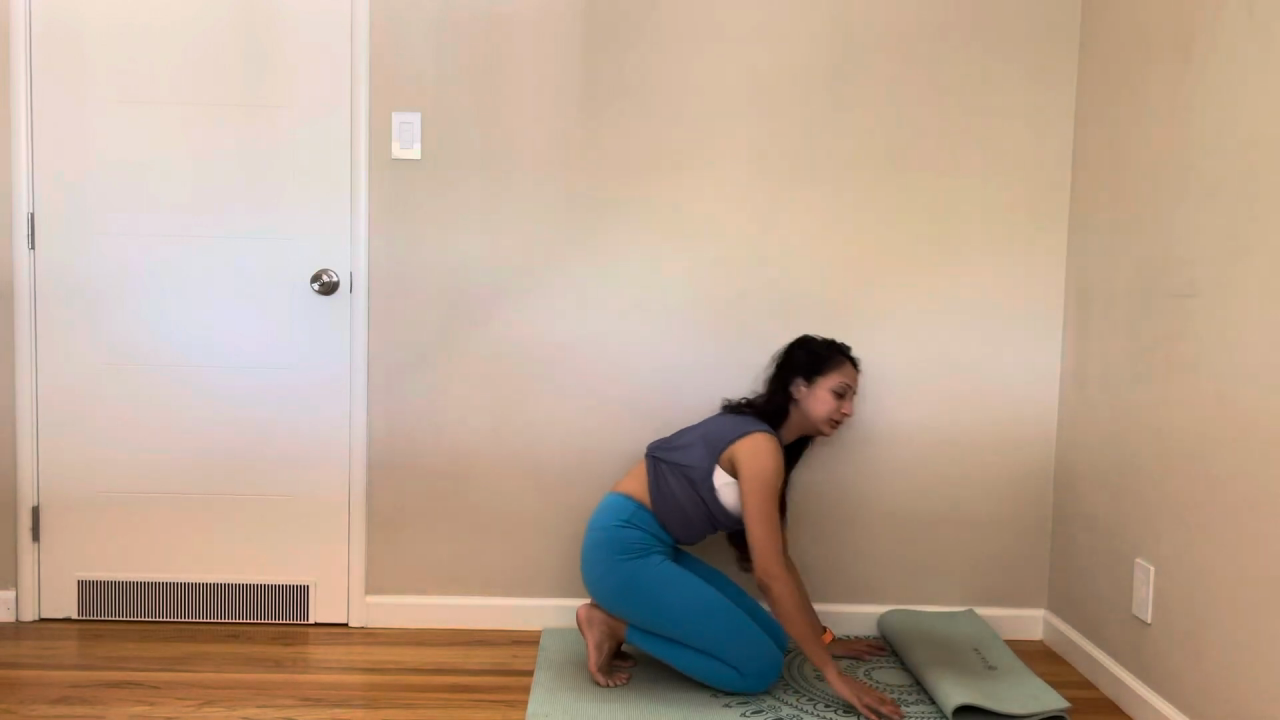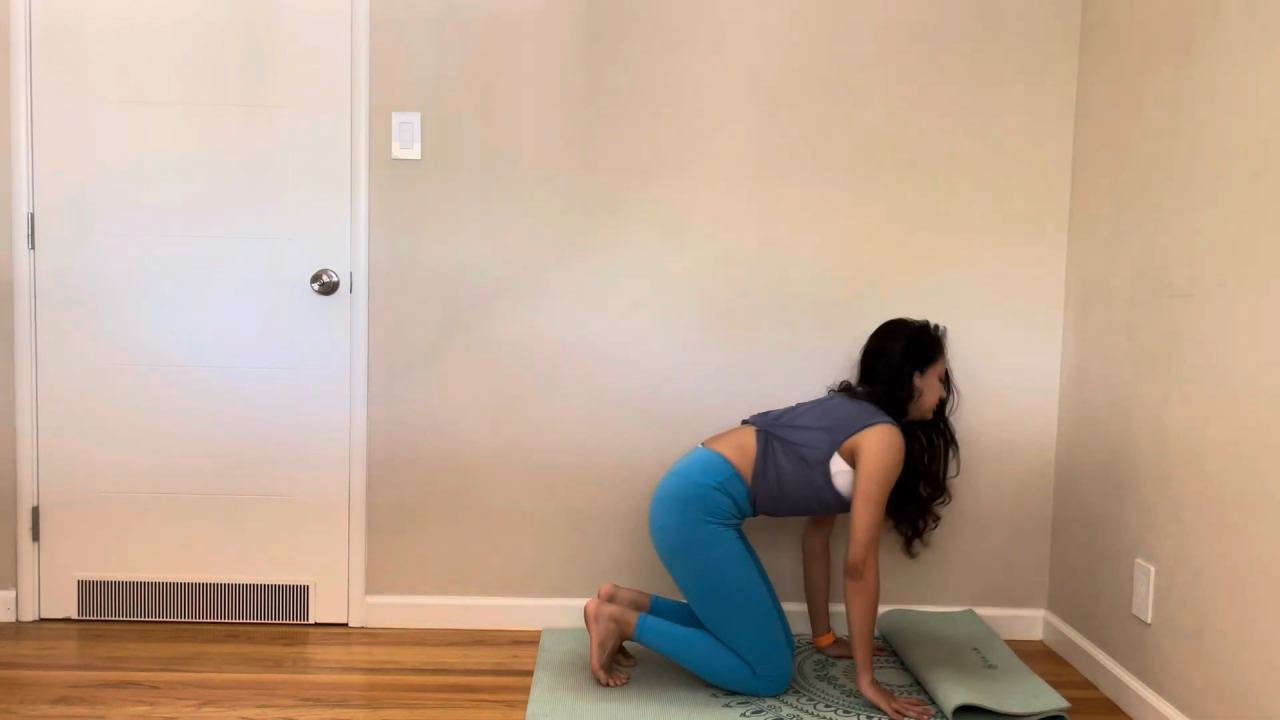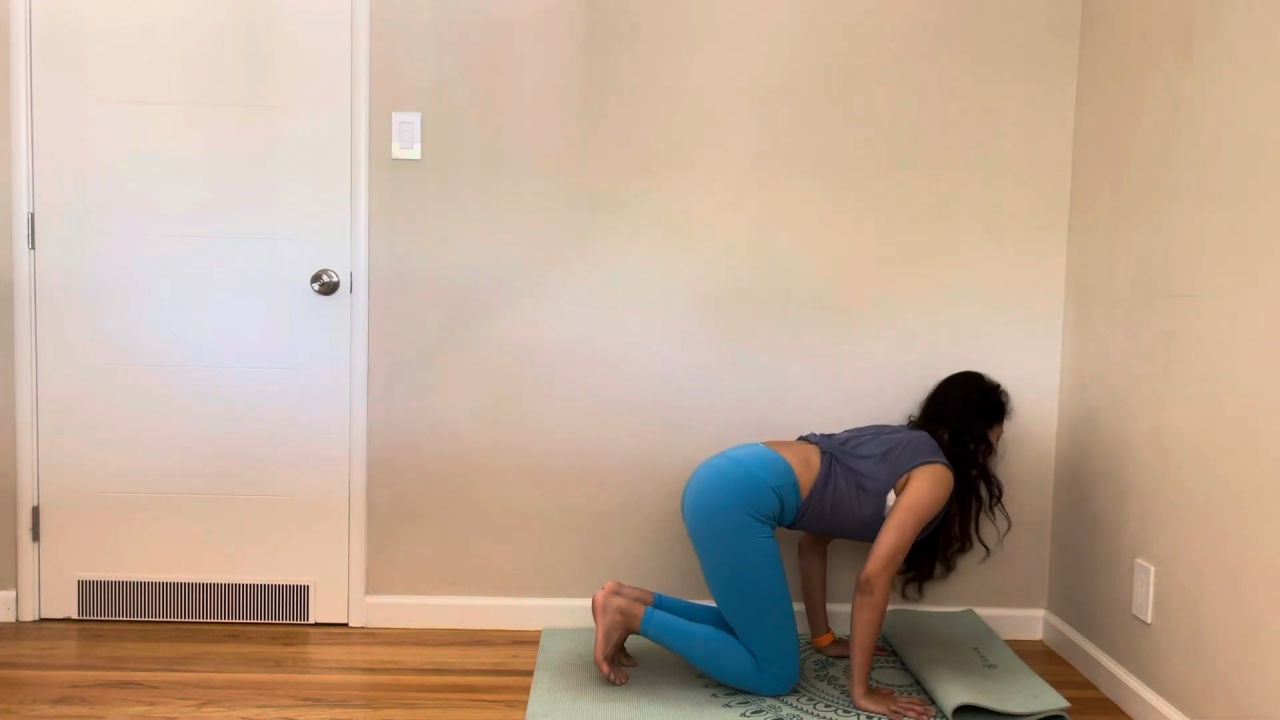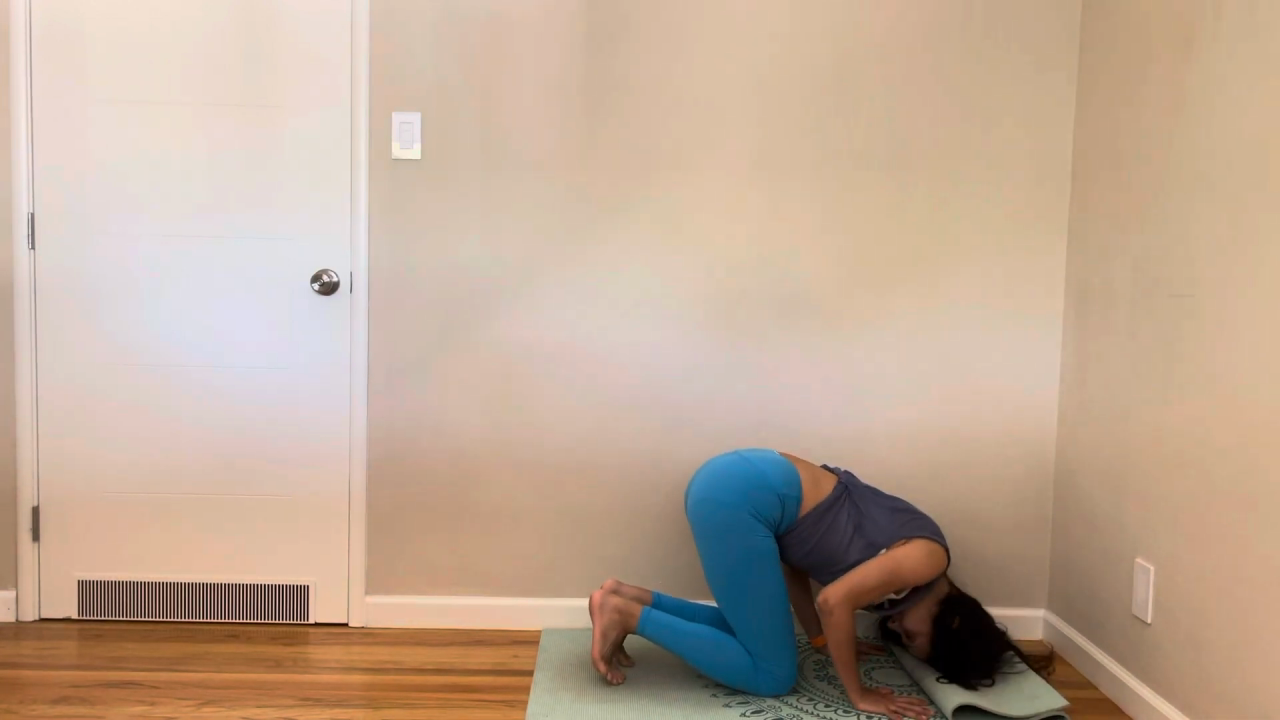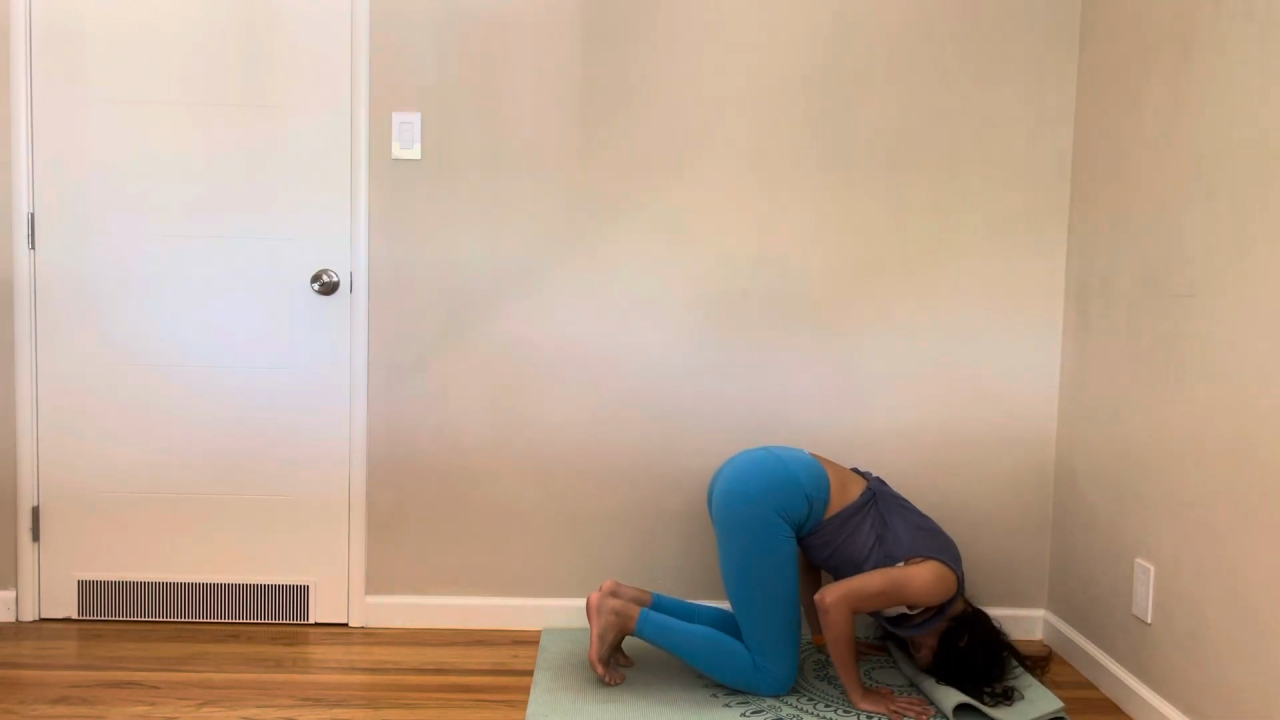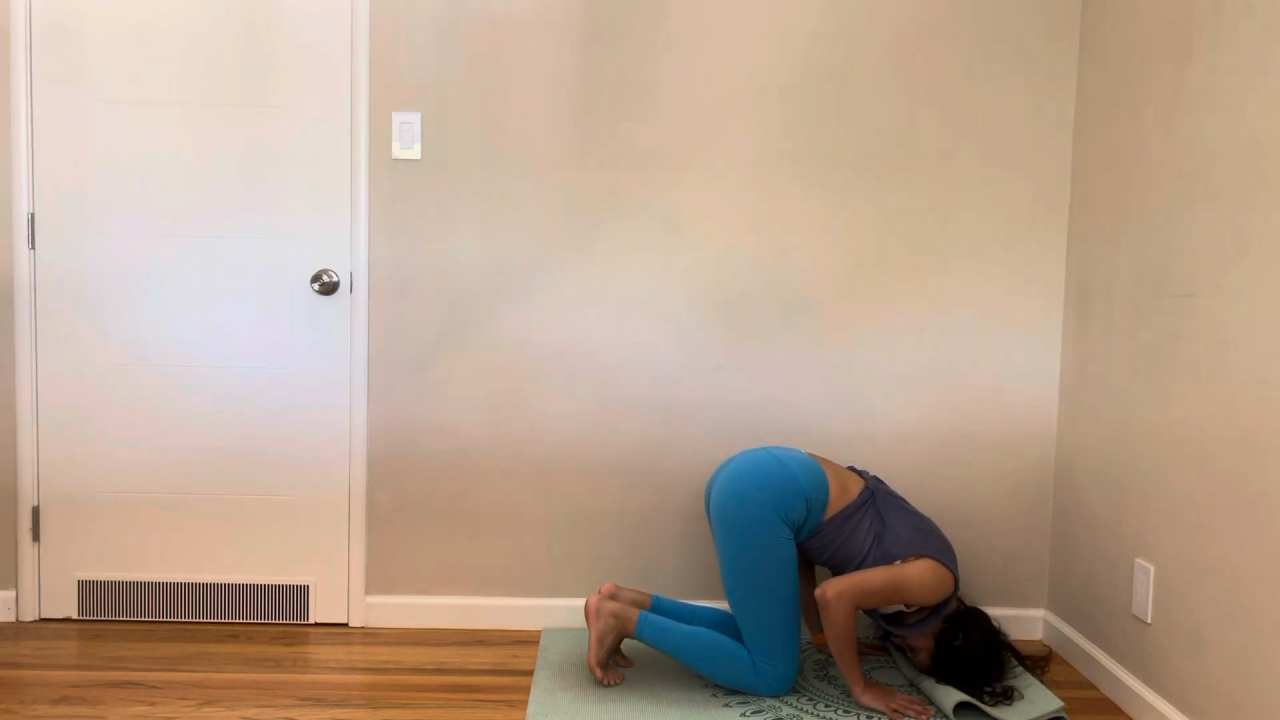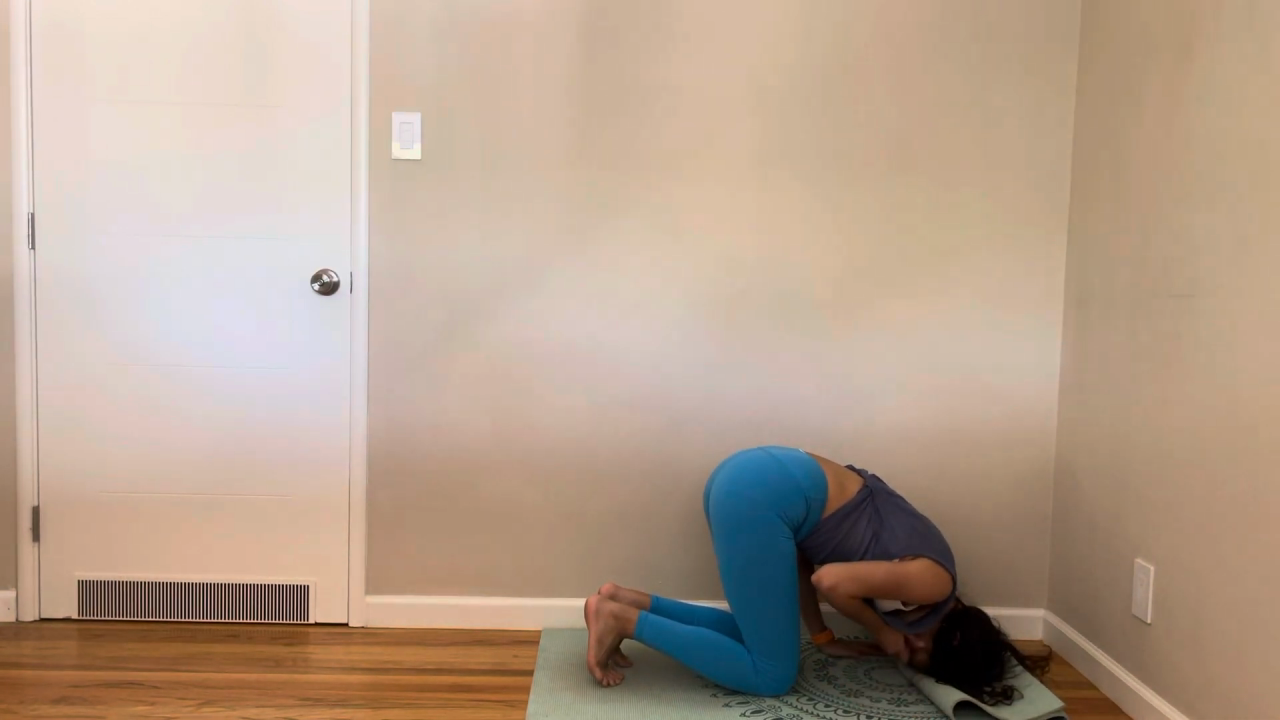
dt=0.7s
person 1, frame 1
left shoulder: (756, 433)
right shoulder: (760, 446)
left elbow: (774, 556)
right elbow: (769, 574)
left wrist: (824, 637)
right wrist: (833, 673)
left hip: (650, 547)
right hip: (624, 551)
left knee: (772, 639)
right knee: (760, 667)
left ankle: (622, 613)
right ankle: (615, 626)
person 1, frame 2
left shoulder: (853, 417)
right shoulder: (885, 437)
left elbow: (816, 535)
right elbow: (859, 563)
left wrist: (824, 637)
right wrist: (866, 679)
left hip: (696, 493)
right hip: (698, 505)
left knee: (775, 646)
right knee: (768, 675)
left ankle: (627, 601)
right ankle: (621, 622)
person 1, frame 3
left shoulder: (903, 447)
right shoulder: (936, 474)
left elbow: (811, 543)
right elbow: (874, 579)
left wrist: (823, 637)
left hip: (723, 481)
right hip: (738, 498)
left knee: (754, 634)
right knee: (774, 675)
left ankle: (631, 599)
right ankle: (628, 615)
person 1, frame 4
left shoulder: (906, 546)
right shoulder: (927, 558)
left elbow: (793, 565)
right elbow: (834, 601)
left wrist: (822, 640)
left hip: (730, 481)
right hip: (738, 497)
left knee: (757, 635)
right knee: (771, 675)
left ankle: (629, 596)
right ankle: (628, 616)
person 1, frame 5
left shoulder: (928, 564)
right shoulder: (938, 582)
left elbow: (805, 555)
right elbow: (833, 601)
left wrist: (829, 640)
left hip: (754, 476)
right hip: (765, 495)
left knee: (757, 638)
right knee: (772, 675)
left ankle: (626, 598)
right ankle: (625, 616)
person 1, frame 6
left shoulder: (923, 569)
right shoulder: (935, 583)
left elbow: (801, 558)
right elbow: (833, 597)
left wrist: (824, 639)
left hip: (752, 476)
right hip: (763, 495)
left knee: (758, 638)
right knee: (771, 675)
left ankle: (626, 600)
right ankle: (624, 620)
person 1, frame 7
left shoulder: (918, 560)
right shoulder: (934, 581)
left elbow: (802, 559)
right elbow: (831, 581)
left wrist: (823, 637)
right wrist: (881, 631)
left hip: (749, 476)
right hip: (762, 496)
left knee: (756, 638)
right knee: (771, 676)
left ankle: (624, 599)
right ankle: (623, 619)
